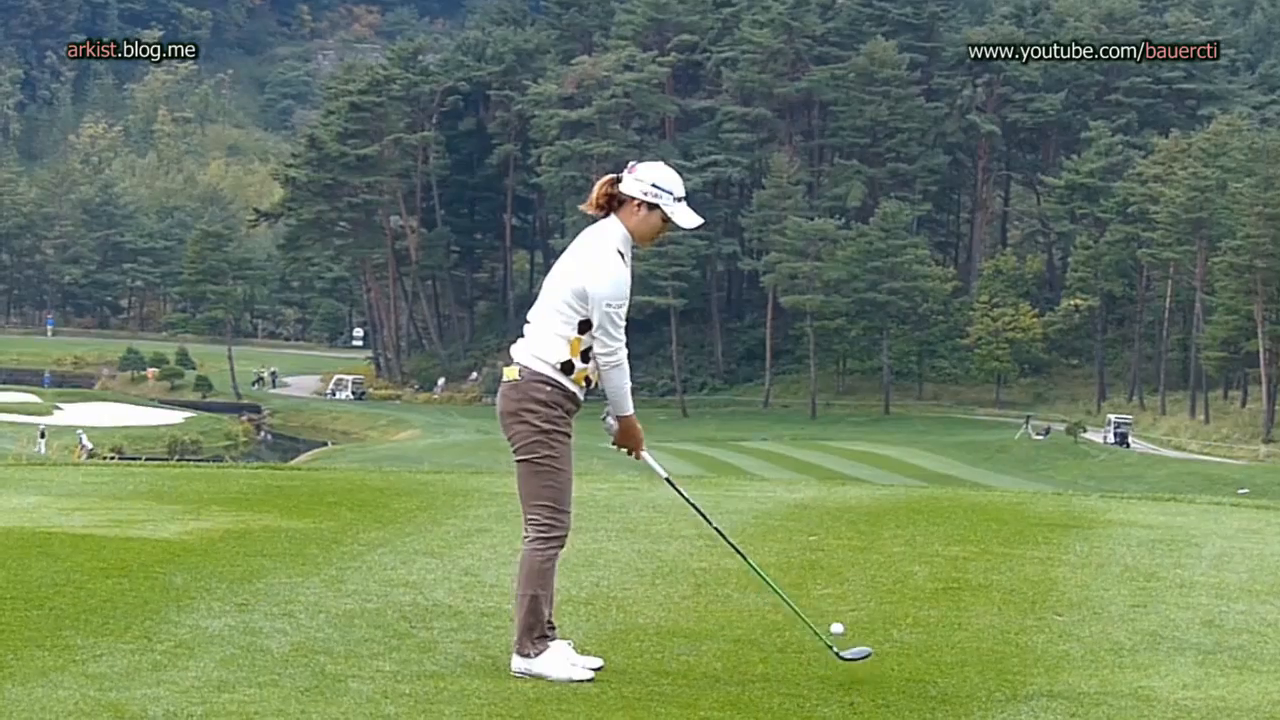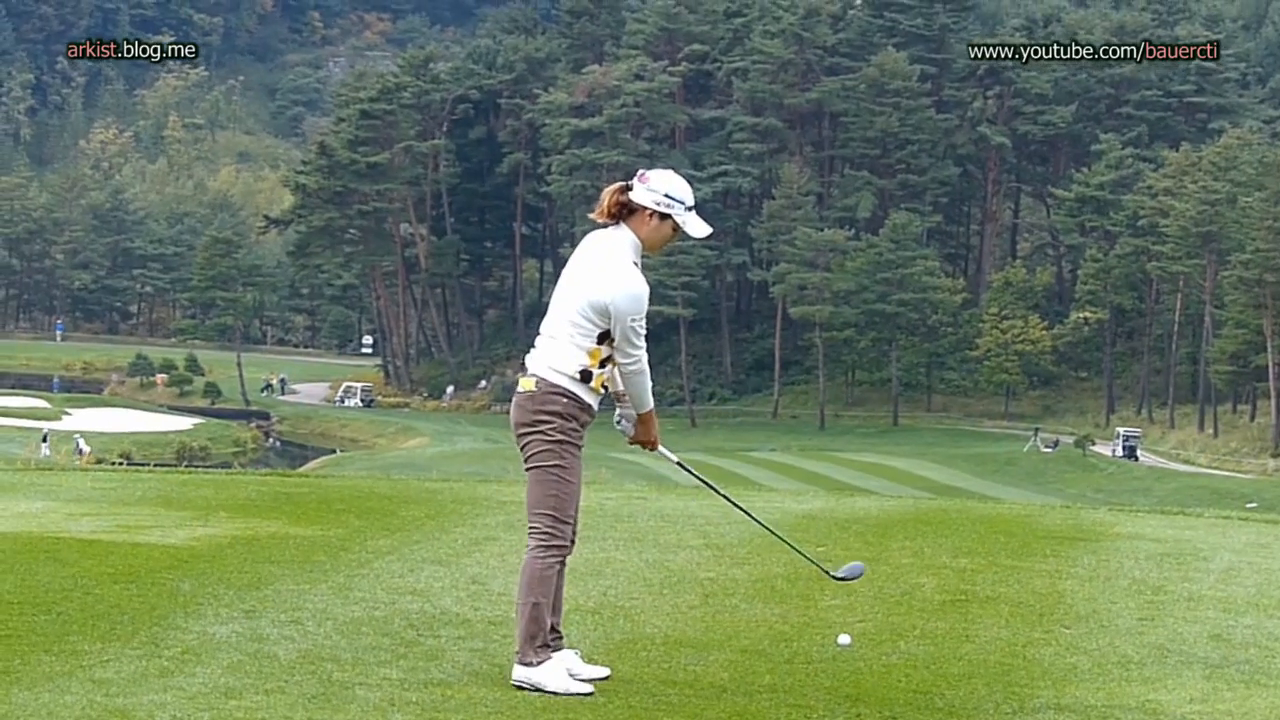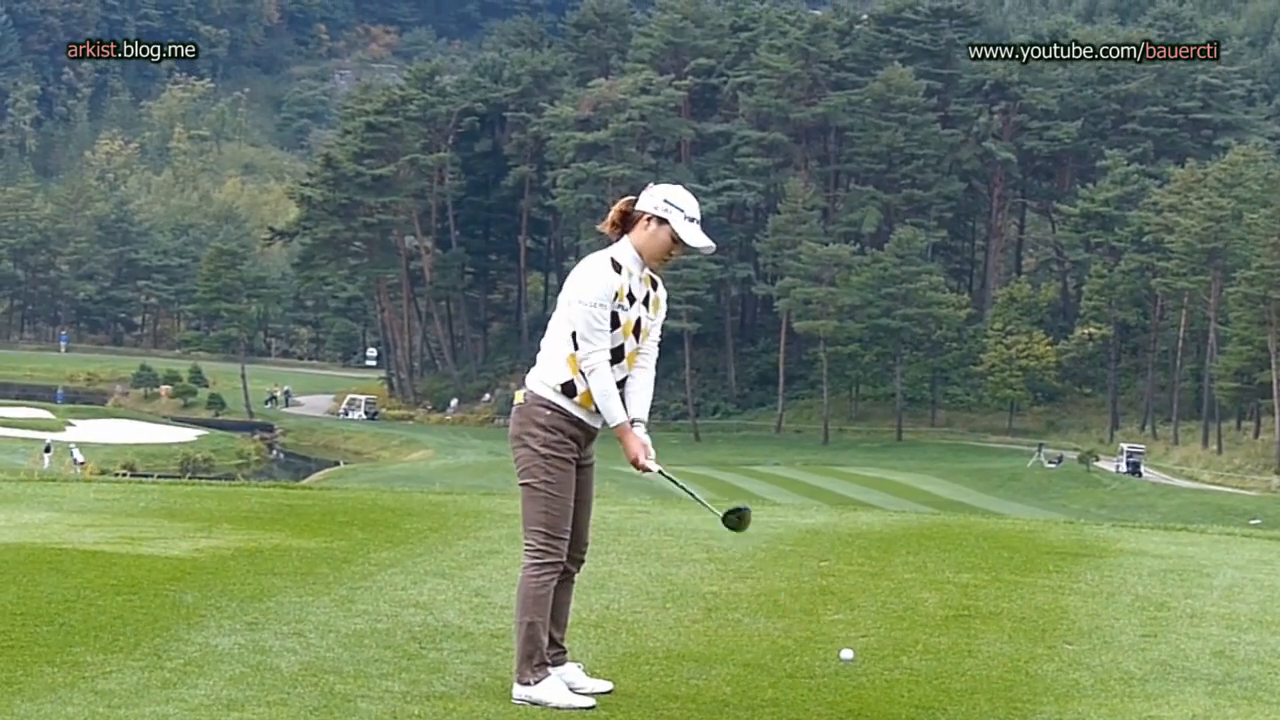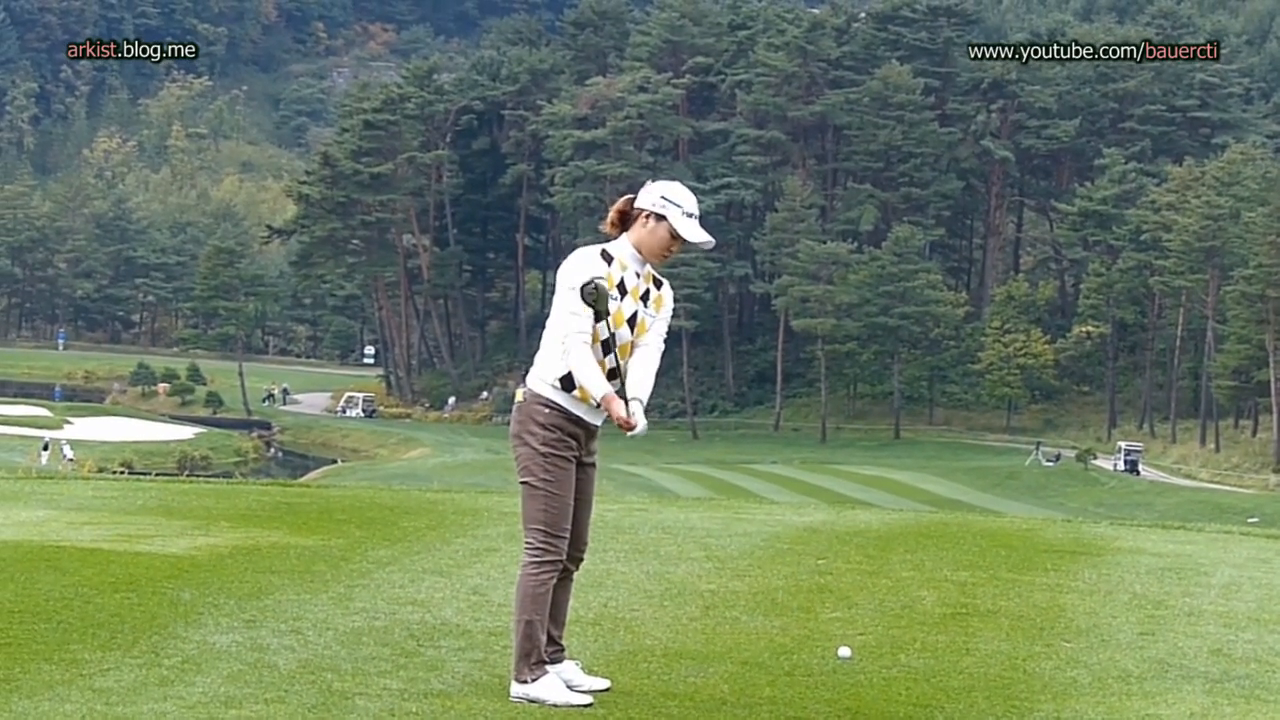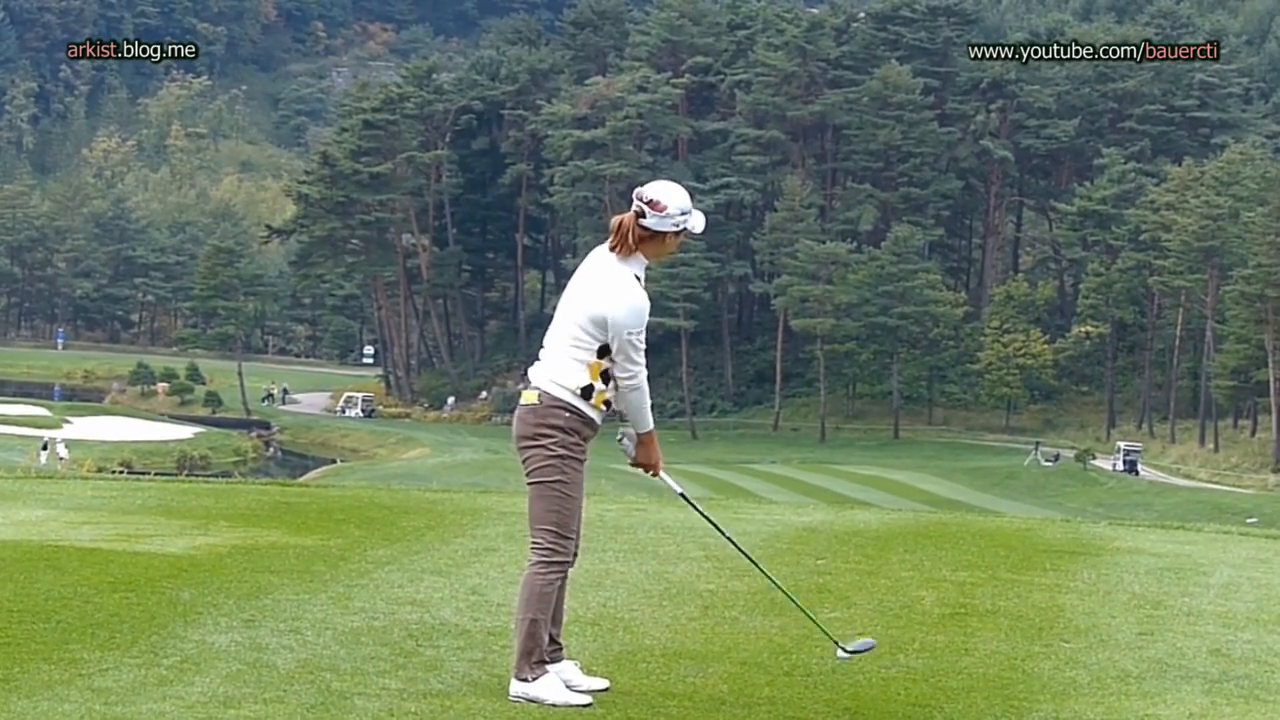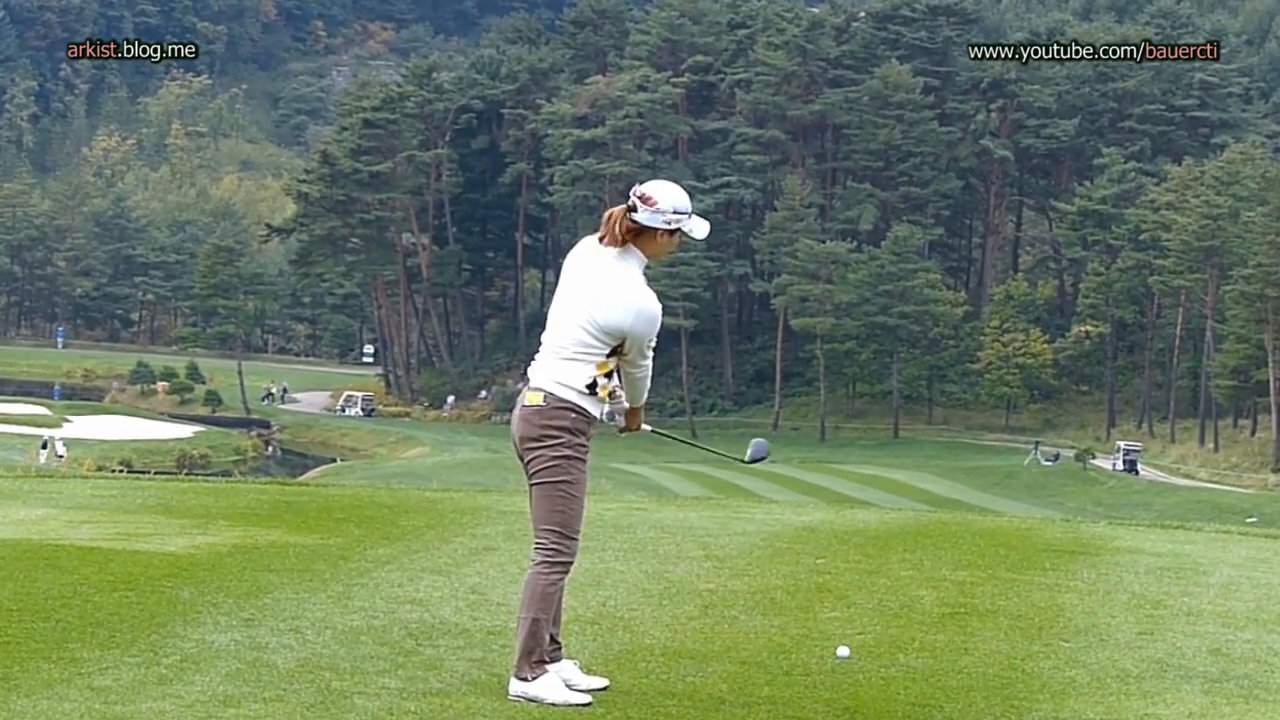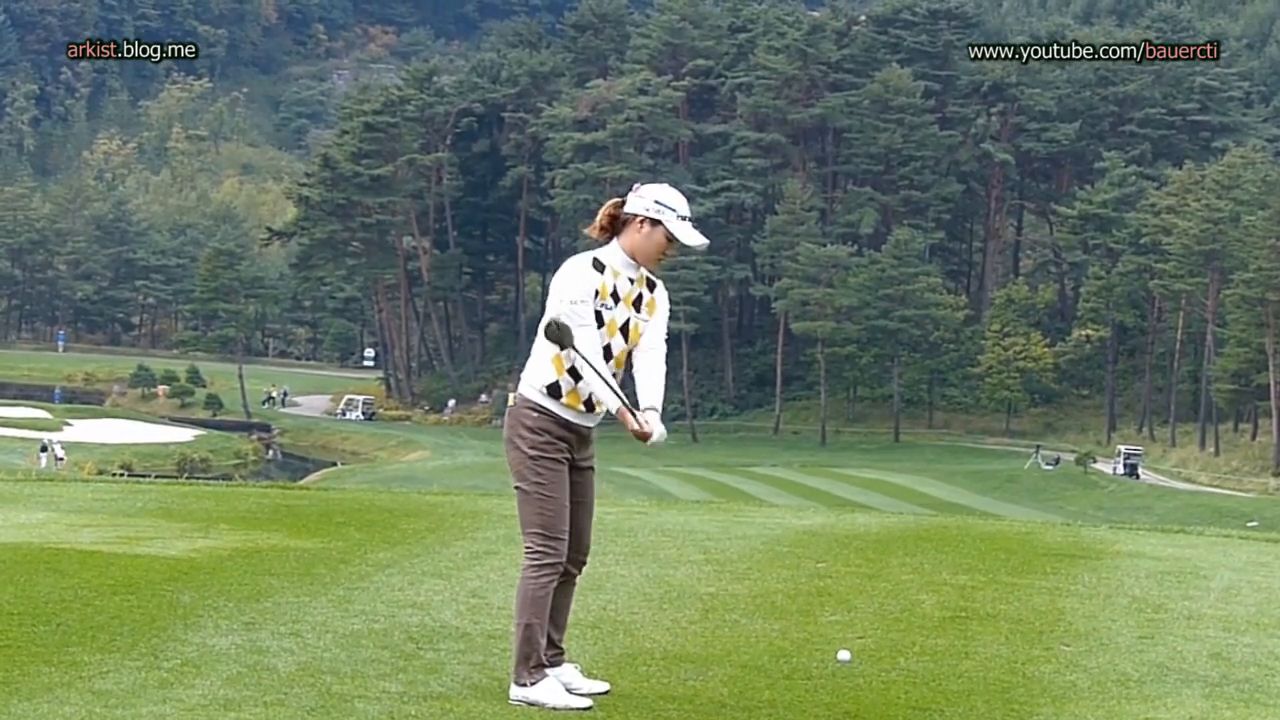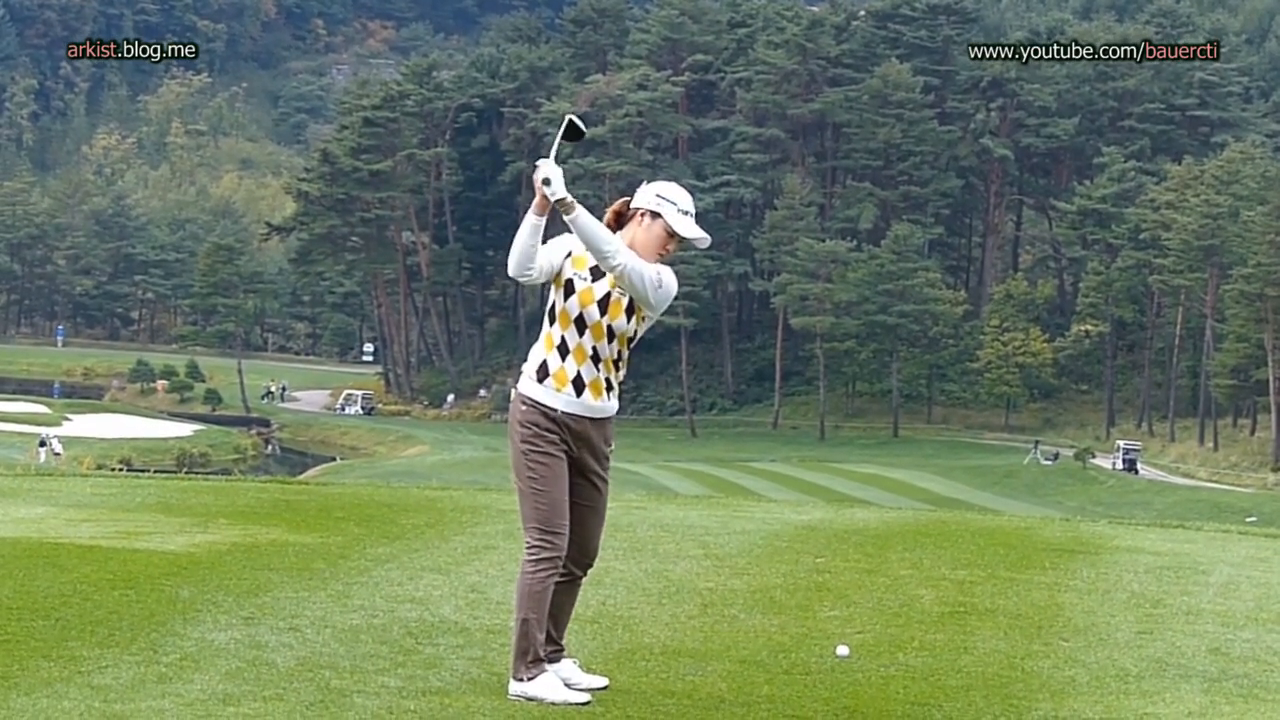
dt=0.5s
person 1, frame 1
left shoulder: (603, 241)
right shoulder: (609, 266)
right elbow: (610, 352)
left wrist: (621, 412)
right wrist: (627, 420)
left hip: (544, 395)
right hip: (537, 394)
left knee: (547, 527)
right knee: (548, 526)
left ankle: (544, 639)
right ankle: (529, 651)
person 1, frame 2
left shoulder: (599, 241)
right shoulder: (626, 281)
right elbow: (631, 358)
left wrist: (626, 397)
right wrist: (646, 416)
left hip: (553, 402)
right hip: (555, 407)
left knee: (560, 537)
right knee: (550, 535)
left ankle: (551, 648)
right ankle: (531, 660)
person 1, frame 3
left shoulder: (654, 291)
right shoulder: (599, 273)
left elbow: (642, 364)
right elbow: (593, 363)
left wrist: (638, 426)
right wrist: (623, 433)
left hip: (578, 428)
right hip: (547, 419)
left knee: (571, 554)
right knee: (546, 552)
left ankle: (554, 663)
right ankle: (530, 677)
person 1, frame 4
left shoulder: (659, 293)
right shoulder: (588, 264)
left elbow: (645, 358)
right elbow: (574, 345)
left wrist: (634, 405)
right wrist: (609, 401)
left hip: (583, 427)
right hip: (547, 416)
left knee: (570, 553)
right knee: (545, 550)
left ankle: (552, 660)
right ankle: (527, 674)
person 1, frame 5
left shoulder: (607, 259)
right shoulder: (626, 295)
right elbow: (631, 374)
left wrist: (635, 426)
right wrist: (647, 437)
left hip: (560, 418)
right hip: (555, 421)
left knee: (562, 550)
right knee: (552, 550)
left ankle: (551, 660)
right ankle: (528, 674)
person 1, frame 6
left shoulder: (589, 250)
right shoulder: (640, 302)
right elbow: (637, 366)
left wrist: (612, 391)
right wrist: (634, 406)
left hip: (544, 411)
right hip: (559, 422)
left knee: (557, 548)
right knee: (556, 550)
left ankle: (550, 659)
right ankle: (528, 673)
person 1, frame 7
left shoulder: (654, 293)
right shoulder: (581, 272)
left elbow: (651, 357)
right elbow: (587, 357)
left wrist: (650, 413)
right wrist: (620, 409)
left hip: (576, 432)
right hip: (539, 422)
left knee: (572, 556)
right knee: (546, 553)
left ankle: (552, 663)
right ankle: (527, 678)
person 1, frame 8
left shoulder: (661, 284)
right shoulder: (568, 250)
left elbow: (617, 264)
right elbow: (520, 270)
left wrist: (568, 205)
right wrist: (541, 207)
left hip: (596, 428)
right hip: (541, 415)
left knee: (581, 553)
right knee: (547, 546)
left ankle: (551, 657)
right ankle: (527, 672)
